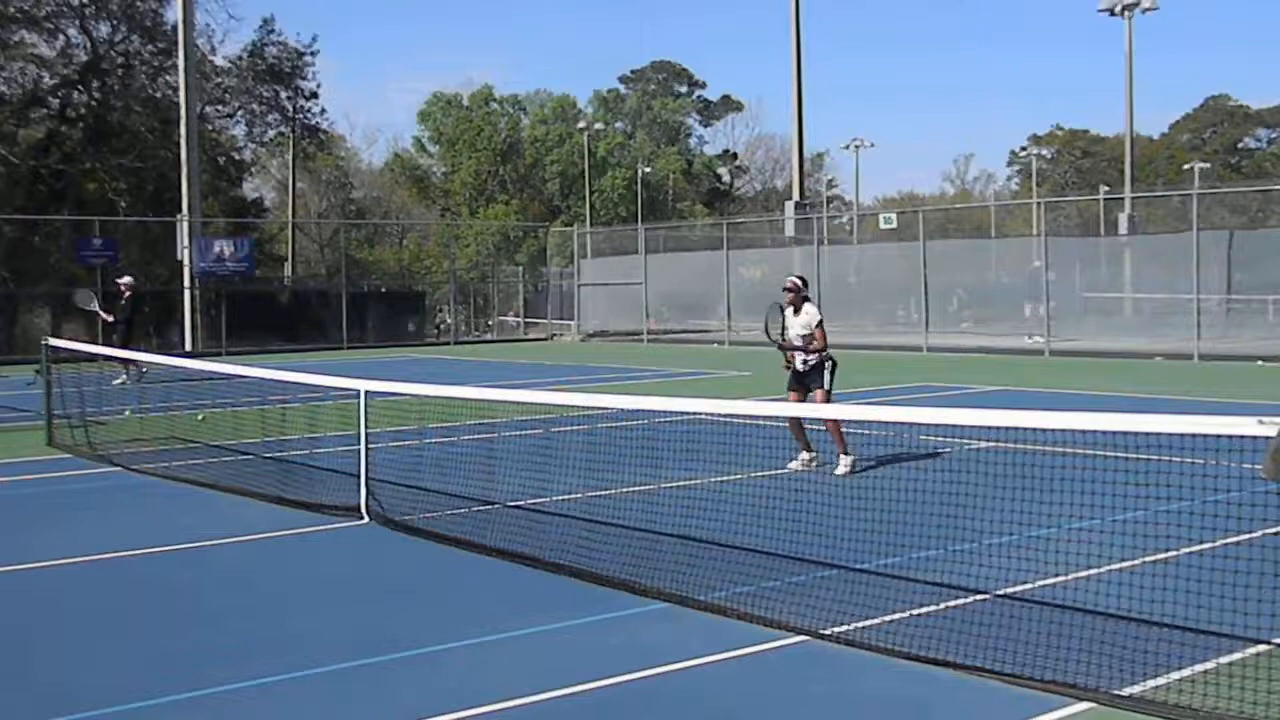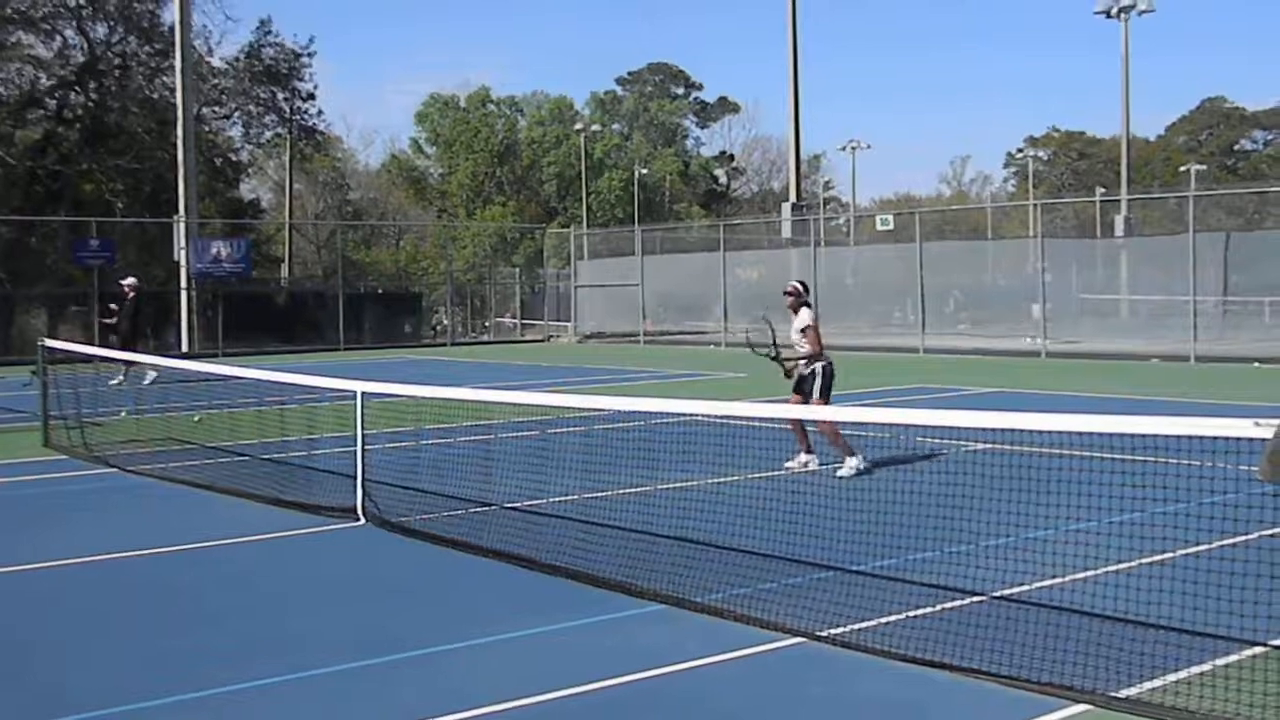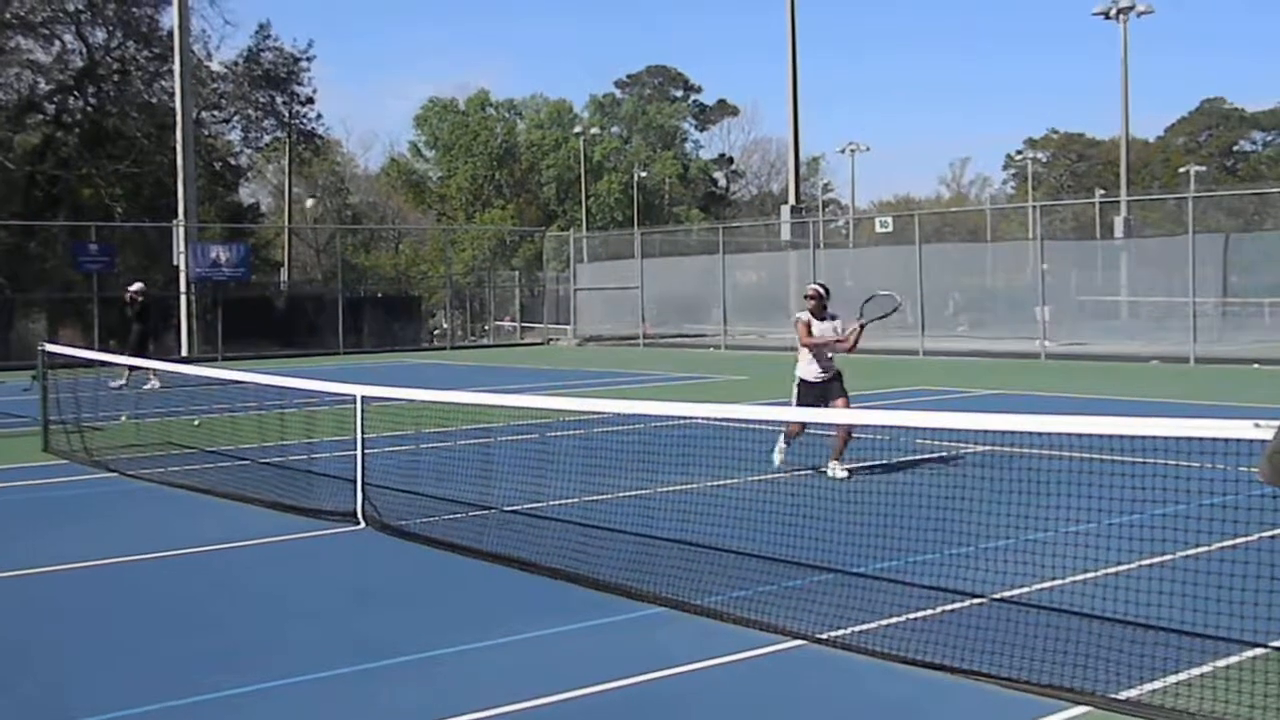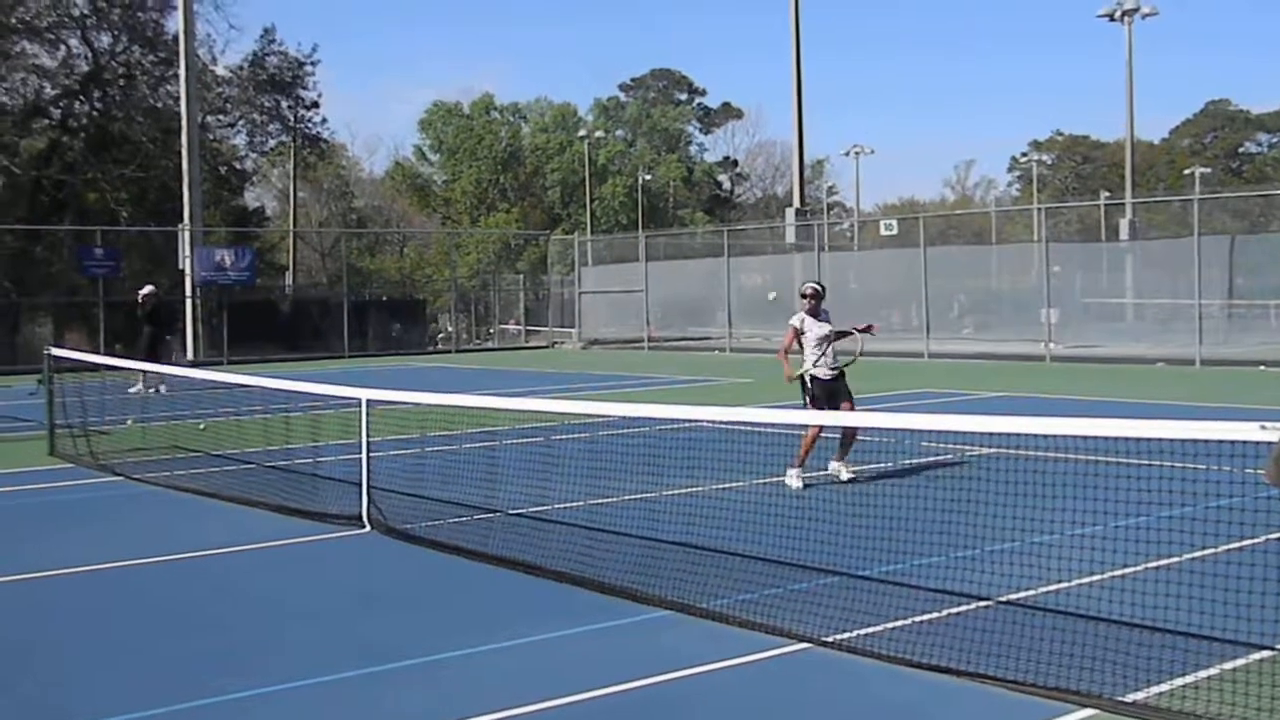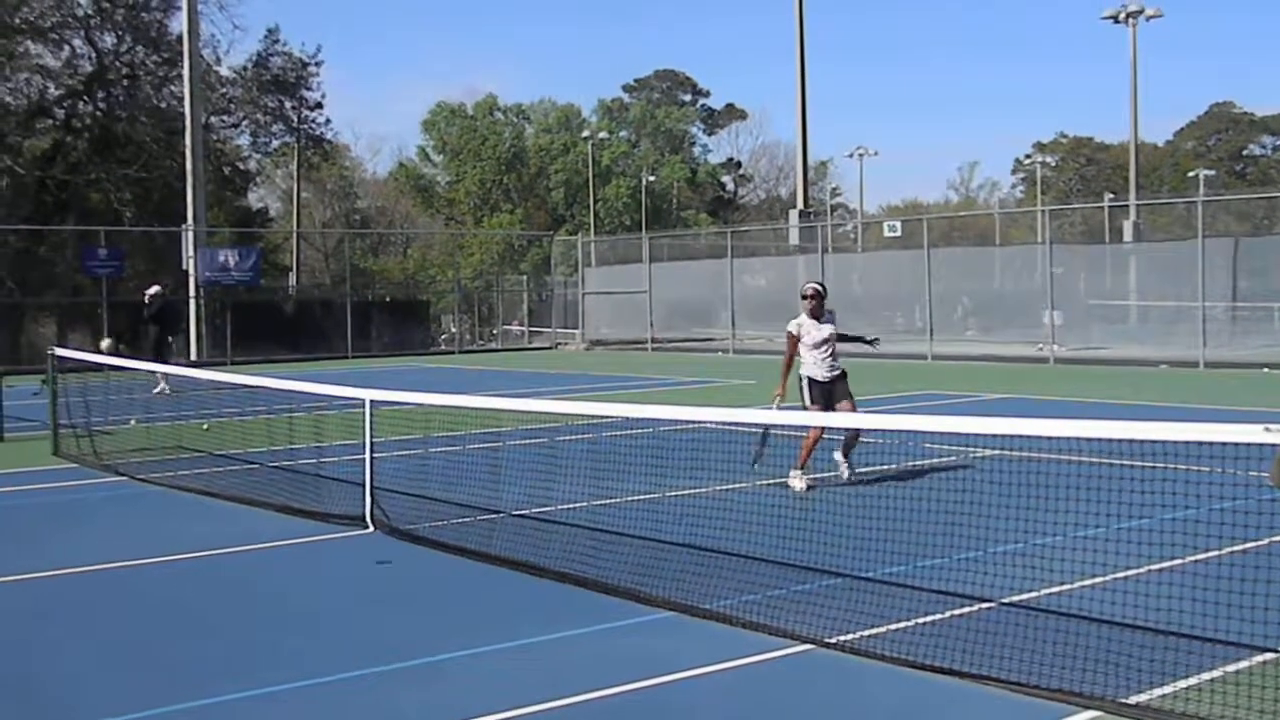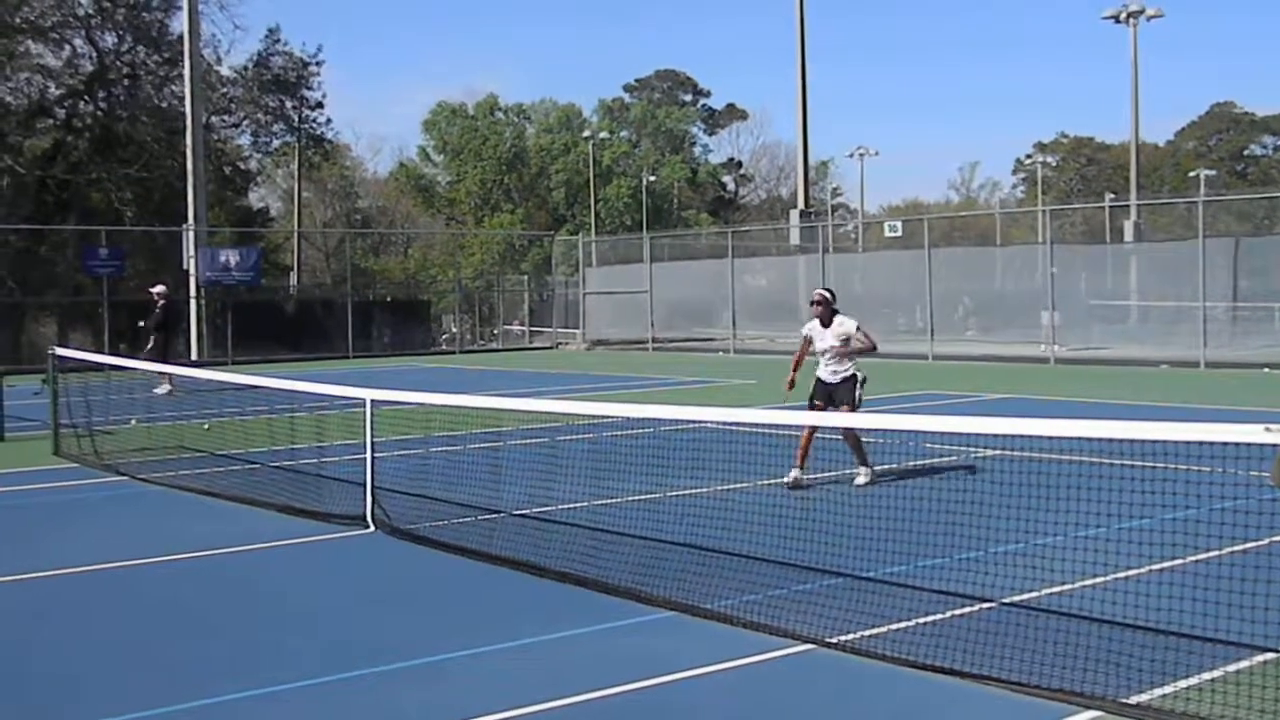
dt=0.3s
person 1, frame 1
left shoulder: (812, 313)
right shoulder: (787, 312)
left elbow: (822, 346)
left wrist: (795, 348)
right wrist: (790, 357)
left hip: (819, 366)
right hip: (800, 368)
right knee: (792, 415)
left ankle: (845, 457)
right ankle: (807, 455)
person 1, frame 2
left shoulder: (805, 317)
right shoulder: (798, 317)
left elbow: (817, 350)
left wrist: (789, 359)
right wrist: (793, 366)
left hip: (819, 371)
right hip: (807, 372)
left knee: (822, 422)
left ankle: (852, 458)
right ankle: (807, 456)
person 1, frame 3
left shoulder: (835, 320)
right shoulder: (802, 318)
left elbow: (847, 348)
right elbow: (805, 341)
left wrist: (858, 330)
right wrist: (831, 339)
left hip: (830, 378)
right hip: (806, 379)
right knee: (797, 428)
left ankle: (835, 463)
right ankle: (784, 441)
person 1, frame 4
left shoulder: (824, 315)
right shoulder: (799, 321)
right elbow: (783, 351)
left wrist: (858, 331)
right wrist: (788, 369)
left hip: (835, 376)
right hip: (814, 379)
left knee: (851, 425)
right knee: (816, 427)
left ankle: (838, 463)
right ankle: (794, 471)
person 1, frame 5
left shoulder: (829, 316)
right shoulder: (797, 324)
right elbow: (789, 356)
left wrist: (862, 339)
right wrist: (782, 385)
left hip: (835, 378)
right hip: (812, 380)
right knee: (817, 430)
left ankle: (843, 456)
right ankle: (797, 473)
person 1, frame 6
left shoulder: (845, 323)
right shoulder: (811, 328)
left elbow: (871, 346)
right elbow: (801, 354)
left wrist: (849, 350)
right wrist: (792, 374)
left hip: (847, 379)
right hip: (823, 380)
left knee: (845, 428)
right knee: (809, 425)
left ankle: (865, 468)
right ankle: (797, 472)
